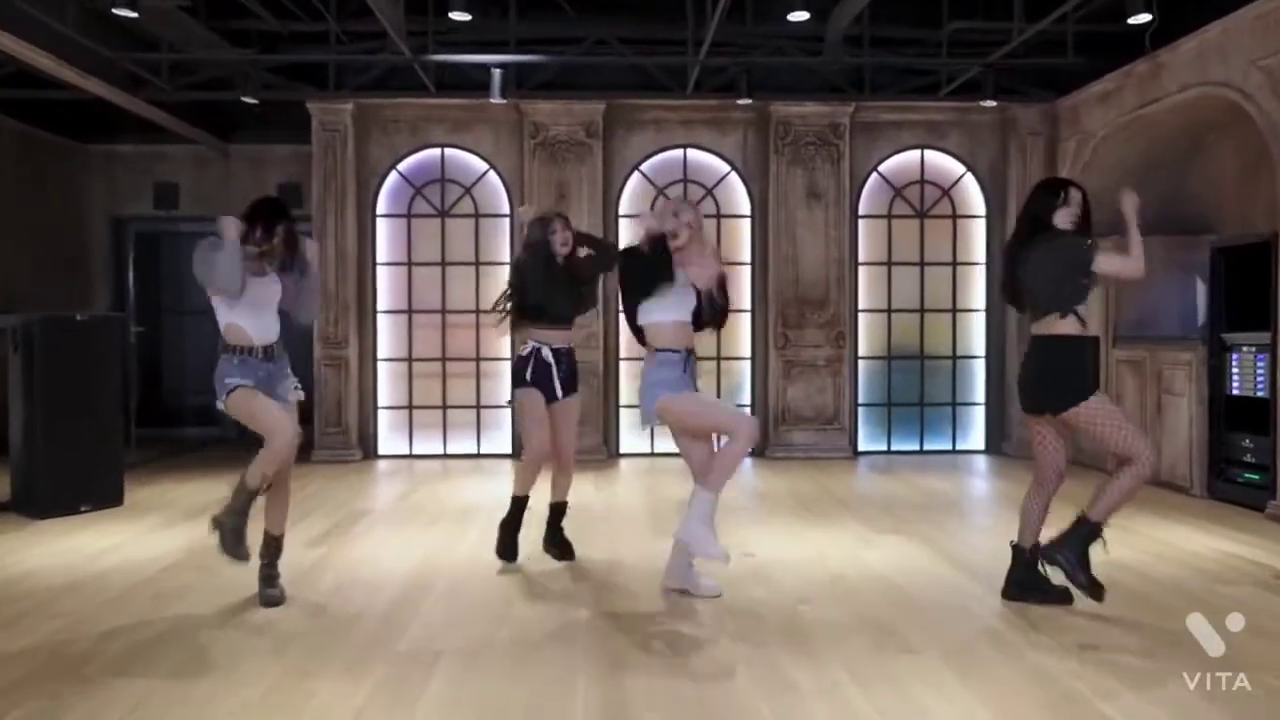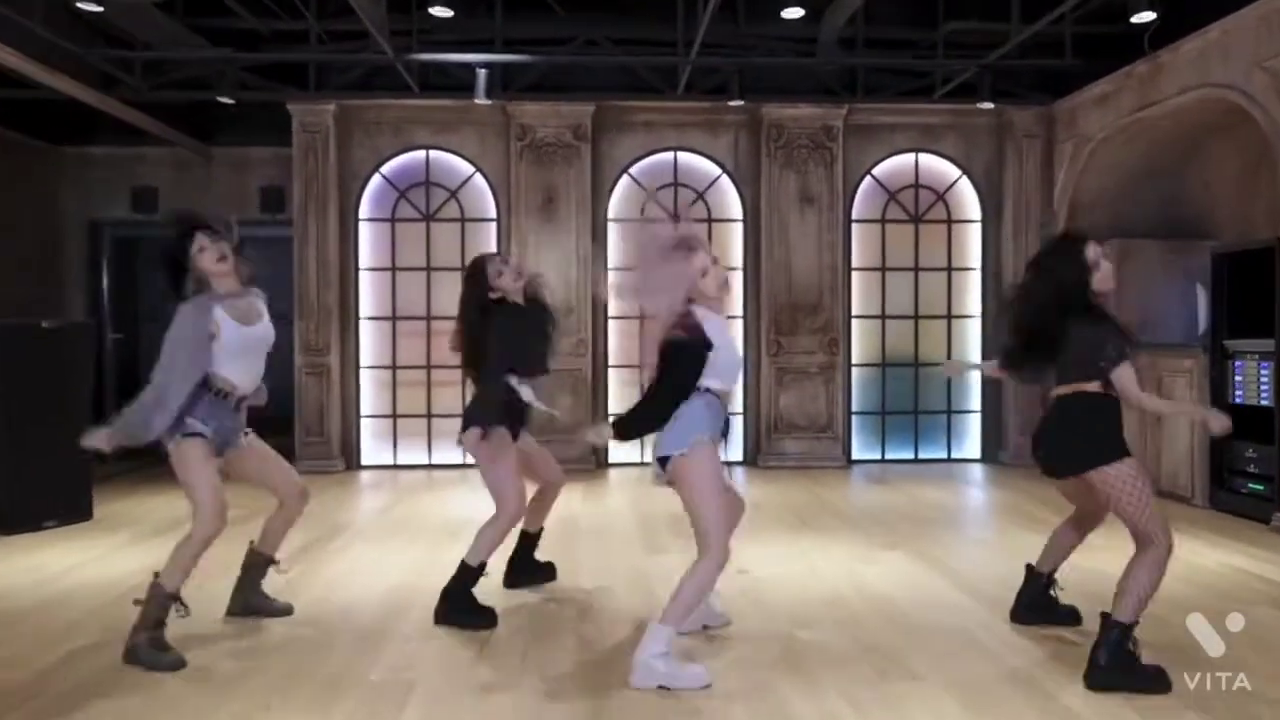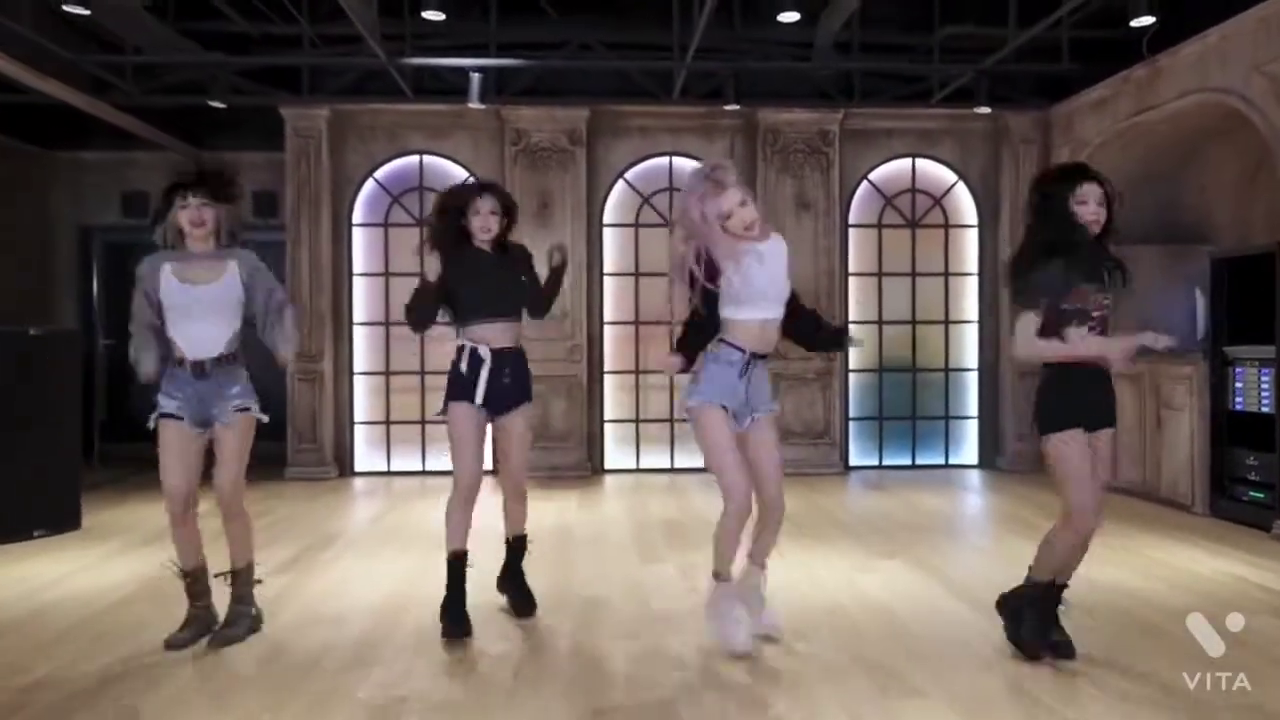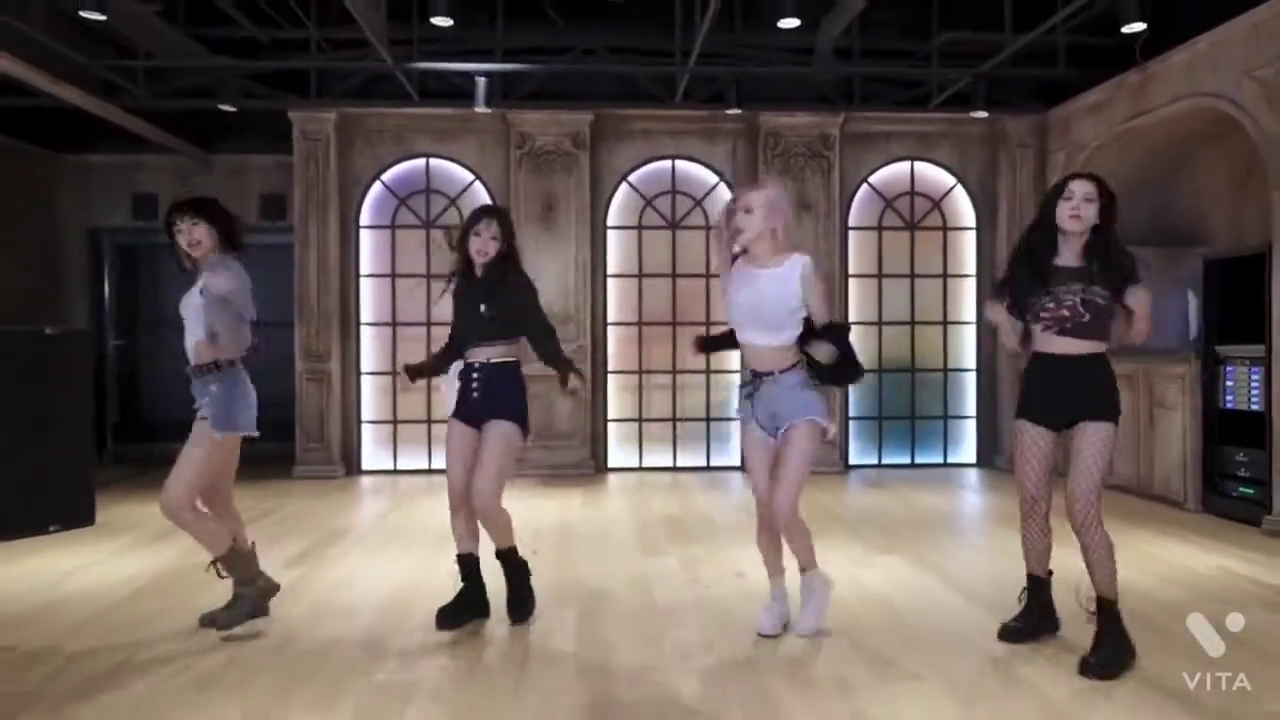
dt=0.3s
person 1, frame 1
left shoulder: (1027, 254)
right shoulder: (1067, 247)
right elbow: (1135, 267)
right wrist: (1131, 218)
left hip: (1035, 369)
right hip: (1067, 369)
left knee: (1050, 474)
right knee: (1142, 459)
left ankle: (1022, 574)
right ankle: (1073, 543)
person 1, frame 2
left shoulder: (1049, 325)
right shoulder: (1099, 327)
left elbow: (1009, 366)
right elbow: (1133, 396)
left wrist: (970, 366)
right wrist: (1198, 411)
left hip: (1051, 435)
right hip: (1092, 434)
left knee: (1090, 511)
right knee: (1157, 540)
left ankle: (1032, 597)
right ankle: (1110, 656)
person 1, frame 3
left shoulder: (1102, 264)
right shoulder: (1048, 269)
right elbow: (1023, 347)
left wrist: (1132, 341)
right wrist: (1094, 349)
left hip: (1097, 396)
right hip: (1060, 396)
left knee: (1084, 517)
right knee: (1082, 516)
left ankle: (1039, 603)
right ankle: (1021, 604)
person 1, frame 4
left shoulder: (1113, 266)
right shoulder: (1029, 268)
left elbow: (1135, 334)
left wrist: (1141, 313)
right wrist: (1001, 322)
left hip: (1091, 388)
right hip: (1040, 385)
left knee: (1081, 509)
right knee: (1032, 502)
left ankle: (1111, 628)
right ankle: (1039, 605)
person 2, frame 1
left shoulder: (683, 275)
right shoulder: (641, 261)
left elbow: (709, 320)
left wrist: (716, 282)
left hip: (682, 381)
right hip: (664, 382)
left knee: (706, 474)
right knee: (745, 427)
left ankle: (681, 568)
right ankle: (698, 517)
person 2, frame 2
left shoulder: (706, 321)
right shoulder: (690, 332)
right elbow: (664, 394)
right wrist: (618, 428)
left hip: (698, 430)
right hip: (693, 432)
left knee: (732, 508)
right knee: (716, 549)
left ankle: (695, 605)
right ankle: (652, 656)
person 2, frame 3
left shoulder: (775, 249)
right shoulder: (714, 260)
right elbow: (701, 327)
left wrist: (834, 335)
right wrist: (682, 355)
left hip: (757, 385)
right hip: (717, 381)
left knee: (772, 503)
right knee: (739, 502)
left ankle: (753, 594)
right ankle: (722, 598)
person 2, frame 4
left shoulder: (799, 269)
right shoulder: (736, 271)
left elbow: (828, 331)
left wrist: (830, 354)
right wrist: (708, 344)
left hip: (796, 394)
right hip: (755, 395)
left knee: (783, 507)
right knee: (764, 510)
left ankle: (814, 584)
right ankle: (778, 597)
person 3, frame 1
left shoulder: (277, 268)
right shoulder: (213, 254)
left elbow: (308, 311)
right elbow: (227, 283)
left wrist: (310, 265)
right wrist: (230, 241)
left hip: (279, 370)
right hip: (238, 373)
left knee: (283, 474)
right knee: (286, 437)
left ankle: (270, 572)
right ankle: (234, 509)
person 3, frame 2
left shoulder: (257, 300)
right shoulder: (197, 312)
right elbow: (169, 381)
left wrist: (253, 391)
right wrist: (119, 430)
left hip: (234, 421)
right hip: (197, 419)
left knee: (295, 492)
right knee: (211, 519)
left ankle: (247, 592)
right ankle: (146, 633)
person 3, frame 3
left shoulder: (242, 264)
right shoulder: (154, 269)
left elbow: (274, 307)
right elbow: (145, 330)
left wrist: (285, 339)
right wrist: (146, 357)
left hip: (230, 385)
right hip: (178, 389)
left knee: (229, 493)
right knee: (177, 500)
left ankle: (244, 600)
right ankle: (199, 607)
person 3, frame 4
left shoulder: (225, 271)
right shoulder: (207, 276)
left elbow: (235, 337)
left wrist: (223, 297)
left hip: (223, 394)
right hip: (212, 393)
left knee: (174, 501)
right knee: (215, 499)
left ankle: (251, 579)
right ankle: (248, 589)
person 4, frame 1
left shoulder: (576, 270)
right shoulder: (532, 266)
left elbow: (606, 255)
left wrist: (577, 240)
right wrist: (539, 235)
left hip: (565, 364)
right hip: (533, 363)
left knee: (566, 454)
right knee: (538, 447)
left ankle: (554, 530)
right ankle: (512, 523)
person 4, frame 2
left shoulder: (532, 314)
right shoulder: (502, 320)
right elbow: (490, 376)
right wrist: (478, 426)
left hip: (510, 416)
right hip: (491, 417)
left knee: (553, 479)
right knee: (512, 507)
left ankle: (522, 562)
right ankle: (455, 596)
person 4, frame 3
left shoulder: (516, 257)
right shoulder: (452, 261)
left elbow: (537, 306)
right elbow: (420, 317)
left wrist: (556, 269)
right wrist: (428, 282)
left hip: (512, 371)
right hip: (469, 373)
left knee: (514, 480)
right knee: (466, 482)
left ankle: (513, 574)
right ankle: (455, 593)
person 4, frame 4
left shoulder: (513, 281)
right shoulder: (464, 286)
left elbow: (541, 334)
left wrist: (567, 370)
right wrist: (418, 369)
left hip: (503, 389)
right hip: (469, 390)
left knee: (484, 499)
right knee: (458, 495)
left ankle: (518, 578)
right ankle: (472, 591)
